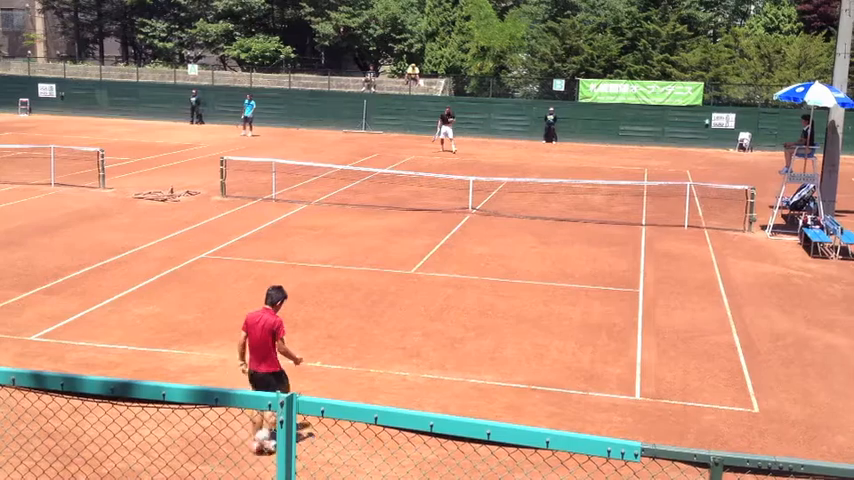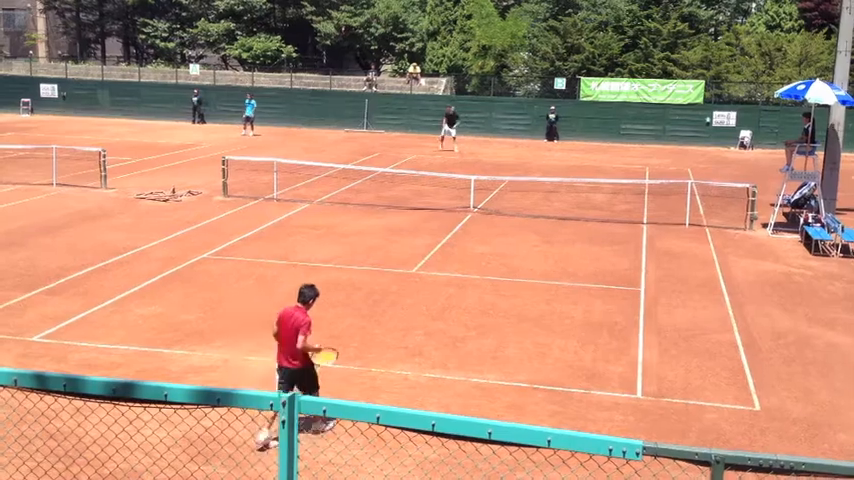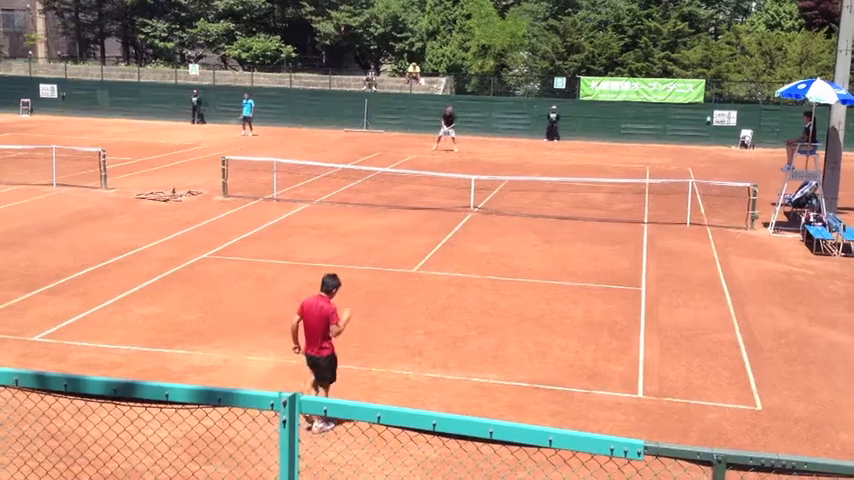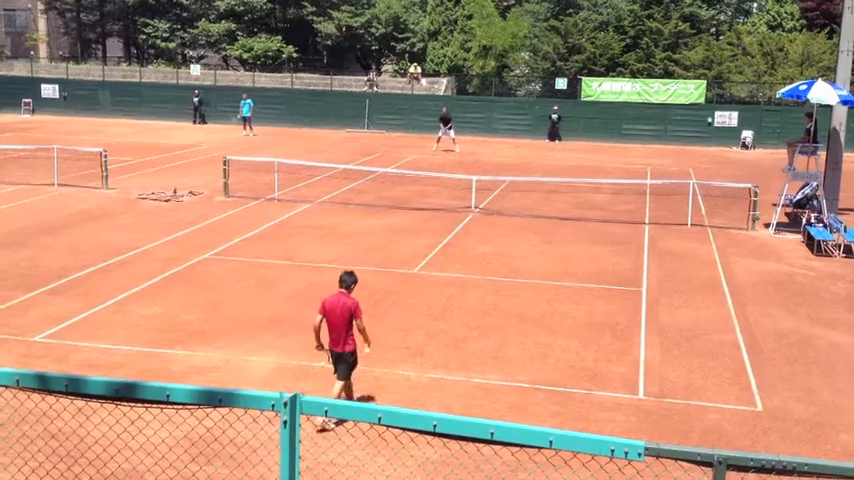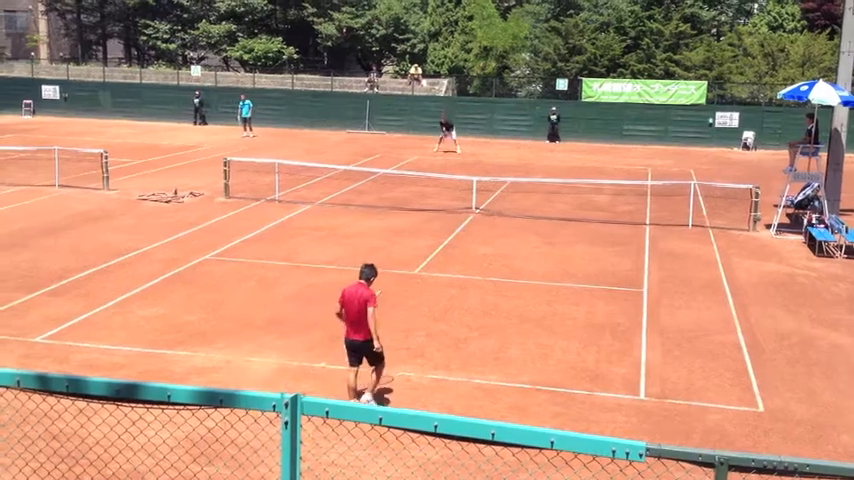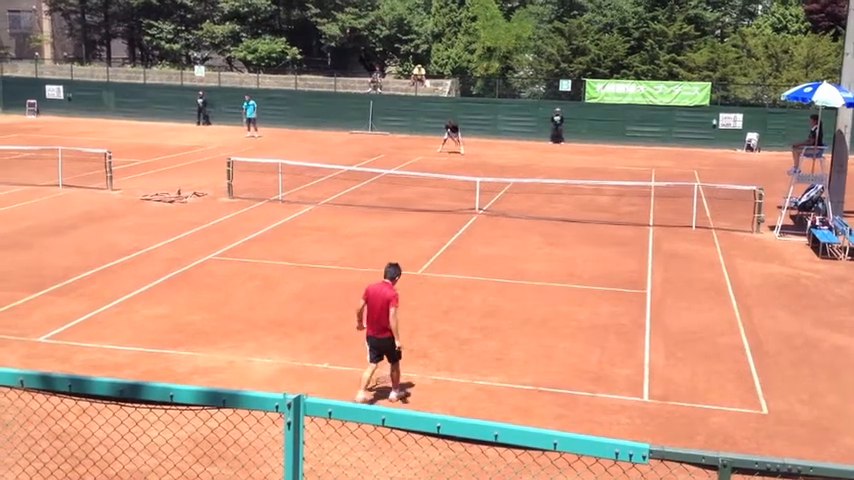
dt=0.3s
person 1, frame 1
left shoulder: (250, 317)
right shoulder: (276, 321)
left elbow: (241, 342)
right elbow: (281, 348)
left wrist: (242, 361)
right wrist: (295, 358)
left hip: (253, 370)
right hip: (271, 371)
left ankle: (258, 441)
right ankle: (264, 434)
person 1, frame 2
left shoulder: (284, 312)
right shoulder: (305, 320)
left elbow: (275, 334)
right elbow: (300, 346)
right wrist: (315, 348)
left hip: (283, 365)
right hip: (300, 366)
right knee: (313, 395)
left ankle: (264, 435)
right ankle: (318, 424)
person 1, frame 3
left shoulder: (306, 302)
right shoulder: (330, 308)
left elbow: (294, 325)
right elbow: (335, 332)
left wrist: (295, 343)
right wrist: (346, 319)
left hip: (309, 353)
right hip: (325, 354)
left knee: (317, 380)
right knee: (324, 387)
right ankle: (320, 422)
person 1, frame 4
left shoulder: (327, 301)
right shoulder: (353, 304)
left elbow: (317, 324)
right elbow: (360, 327)
left wrist: (318, 342)
right wrist: (367, 341)
left hip: (333, 348)
right hip: (348, 349)
left knee: (345, 377)
right knee: (340, 382)
left ankle: (351, 403)
person 1, frame 5
left shoulder: (346, 291)
right shoulder: (369, 294)
left elbow: (338, 312)
right elbow: (371, 318)
right wrist: (376, 339)
left hip: (350, 338)
right hip: (365, 339)
left knee: (353, 370)
right knee: (379, 365)
left ankle: (352, 401)
right ankle: (368, 396)
person 1, frame 6
left shoulder: (370, 288)
right shoulder: (392, 293)
left elbow: (360, 309)
right elbow: (392, 319)
left wrist: (359, 322)
right wrist: (397, 339)
left hip: (371, 335)
right hip: (386, 336)
left knee: (372, 364)
right knee: (394, 363)
left ankle: (362, 393)
right ankle: (395, 392)
